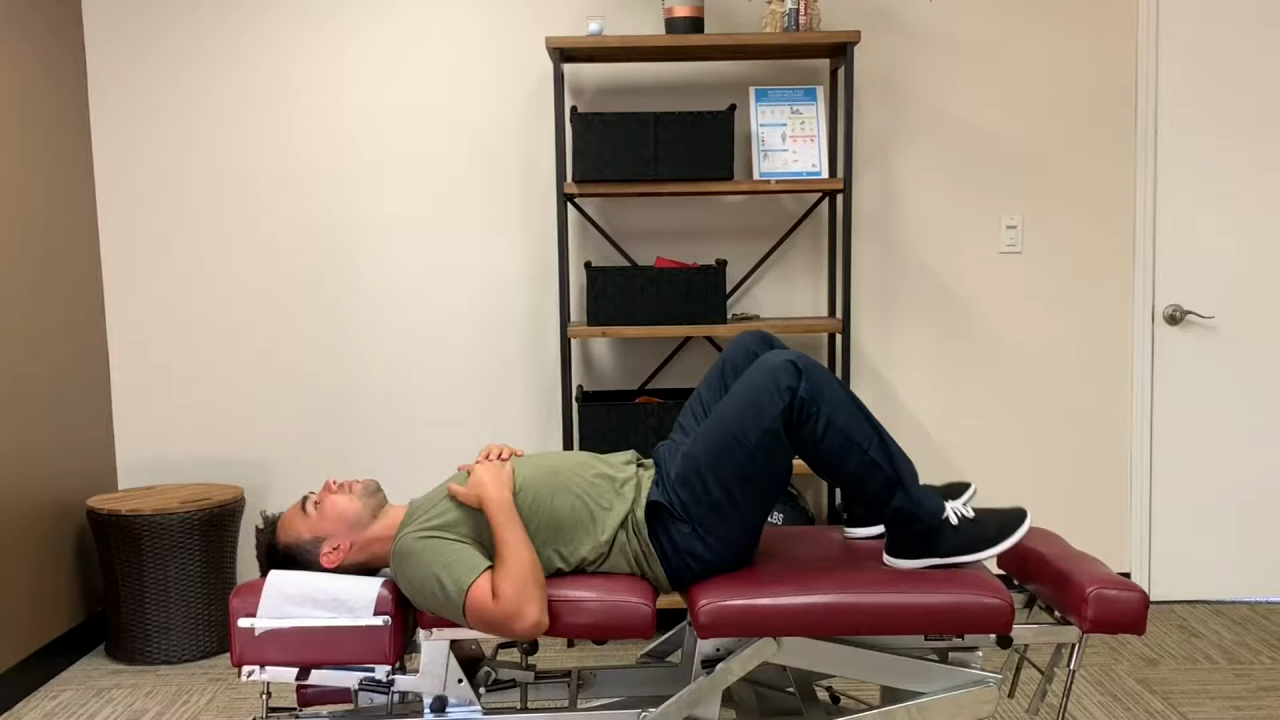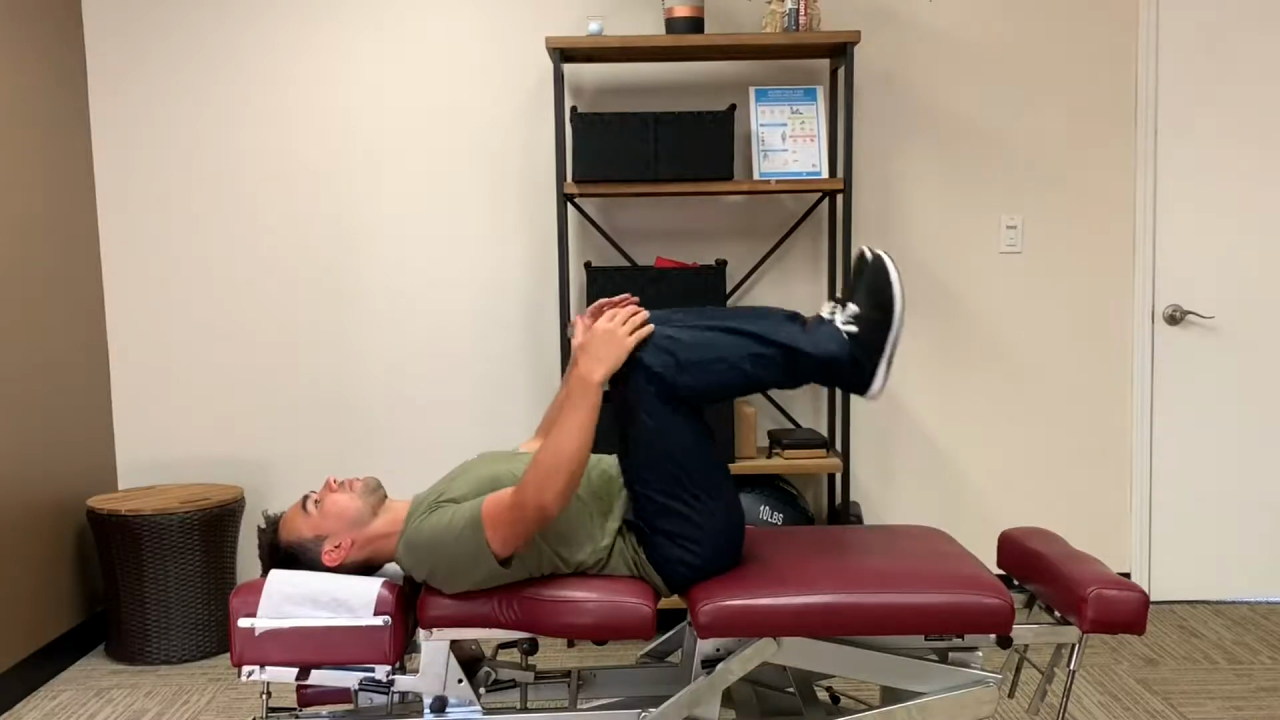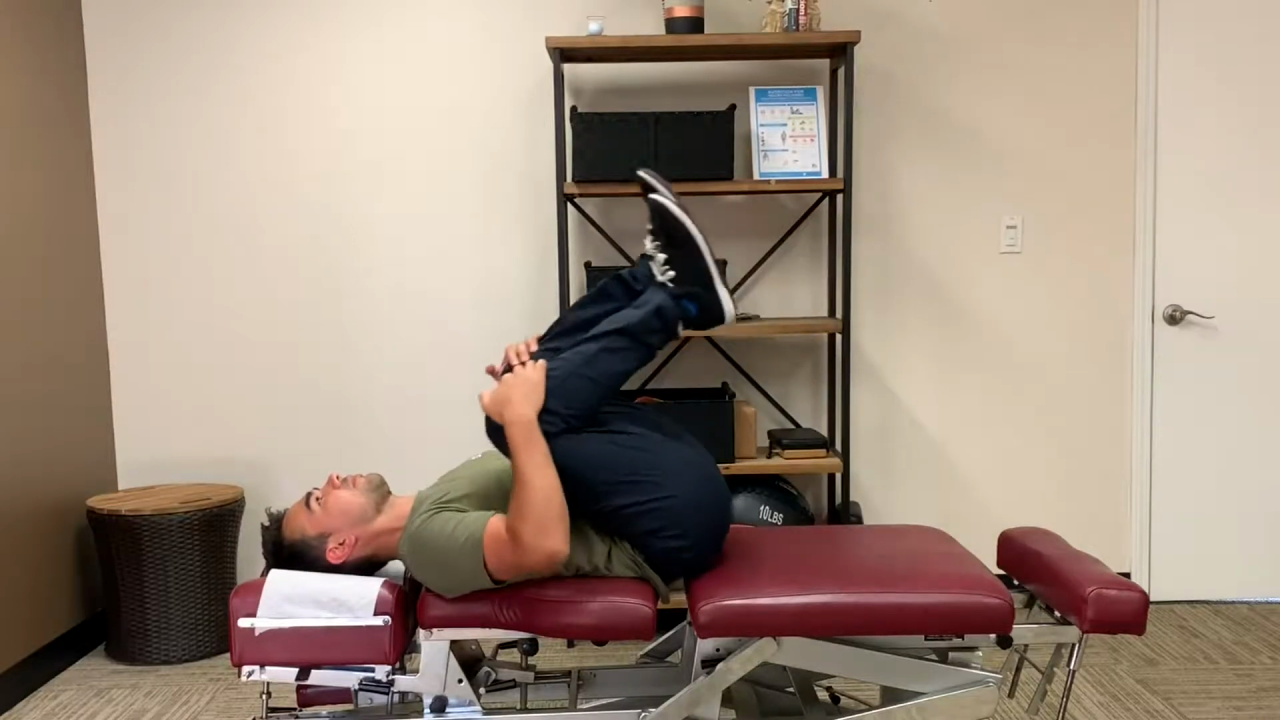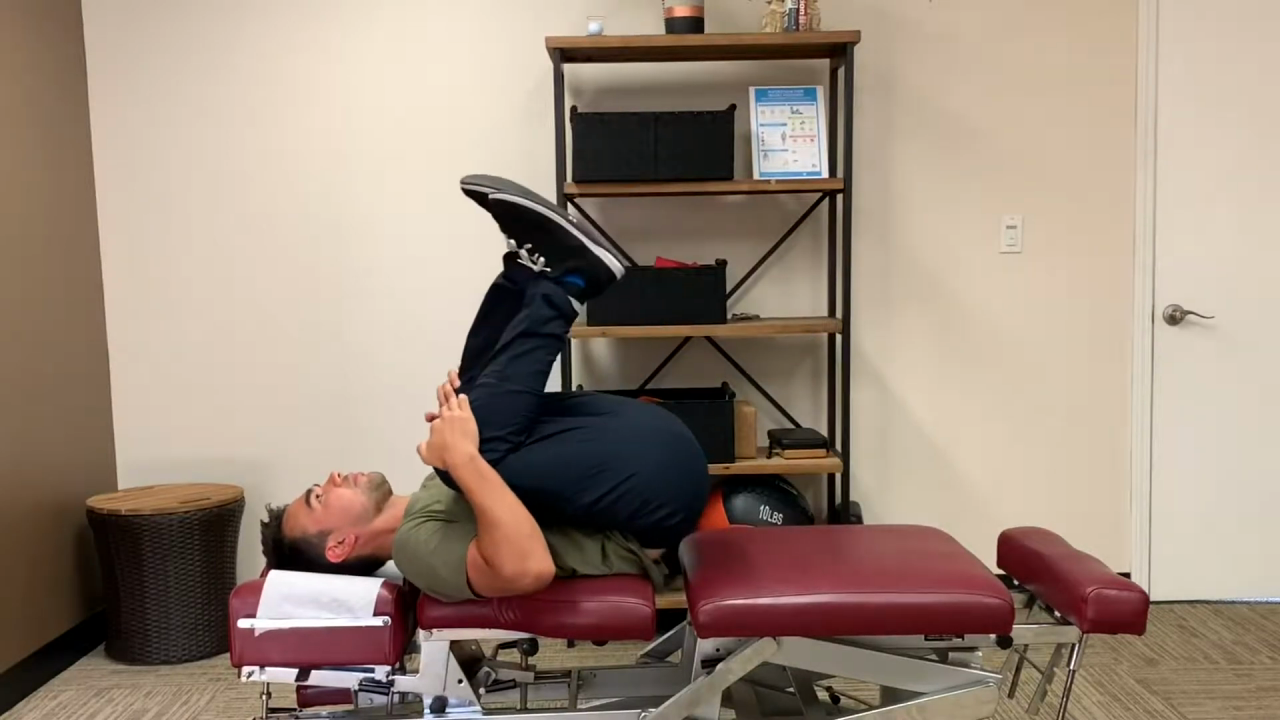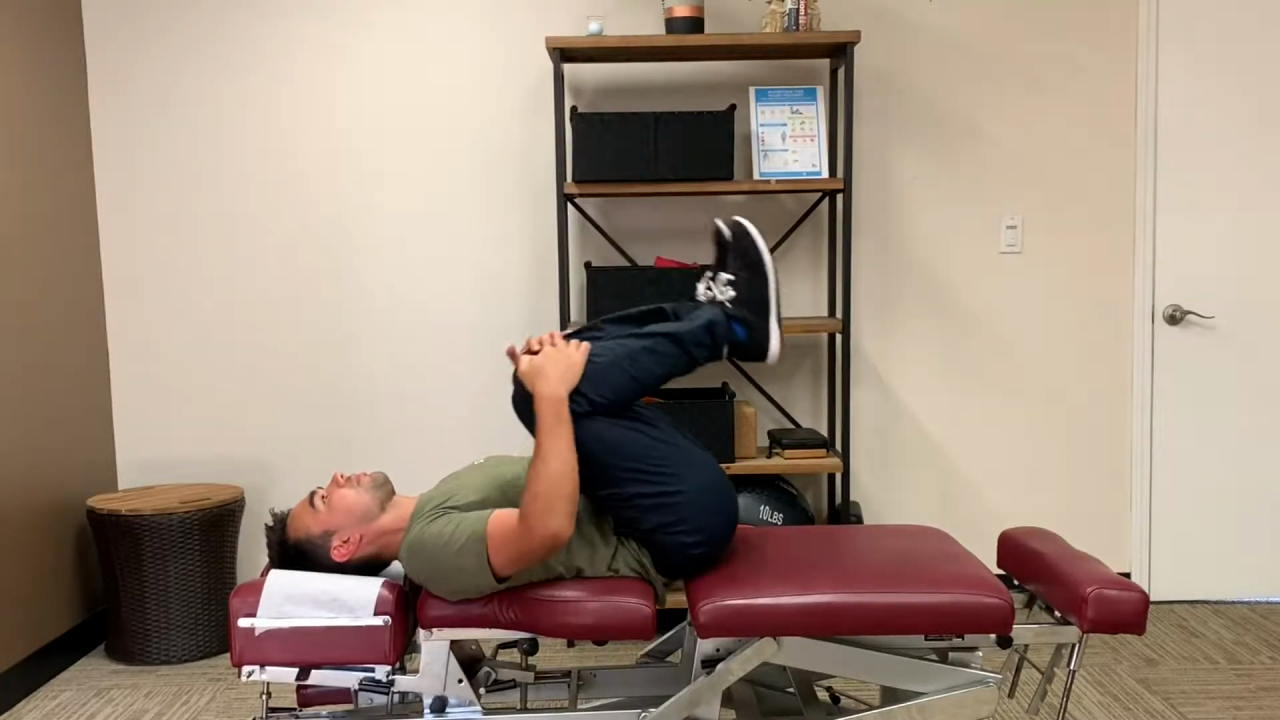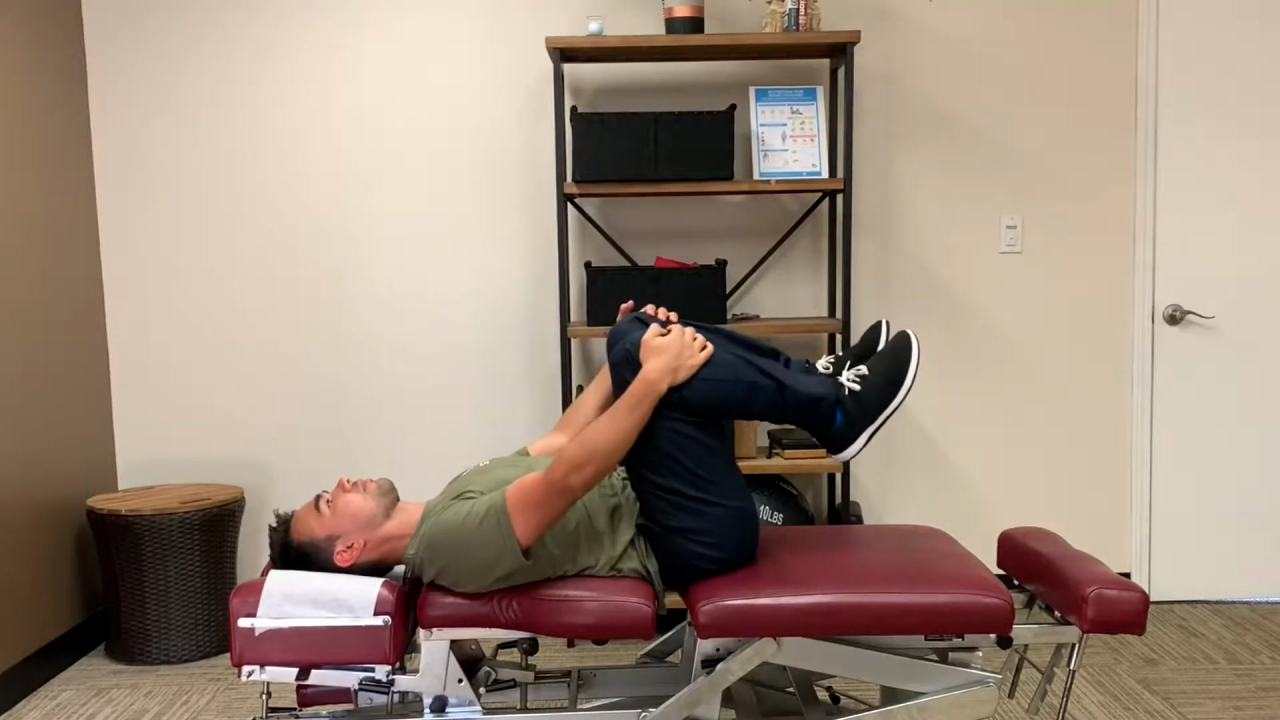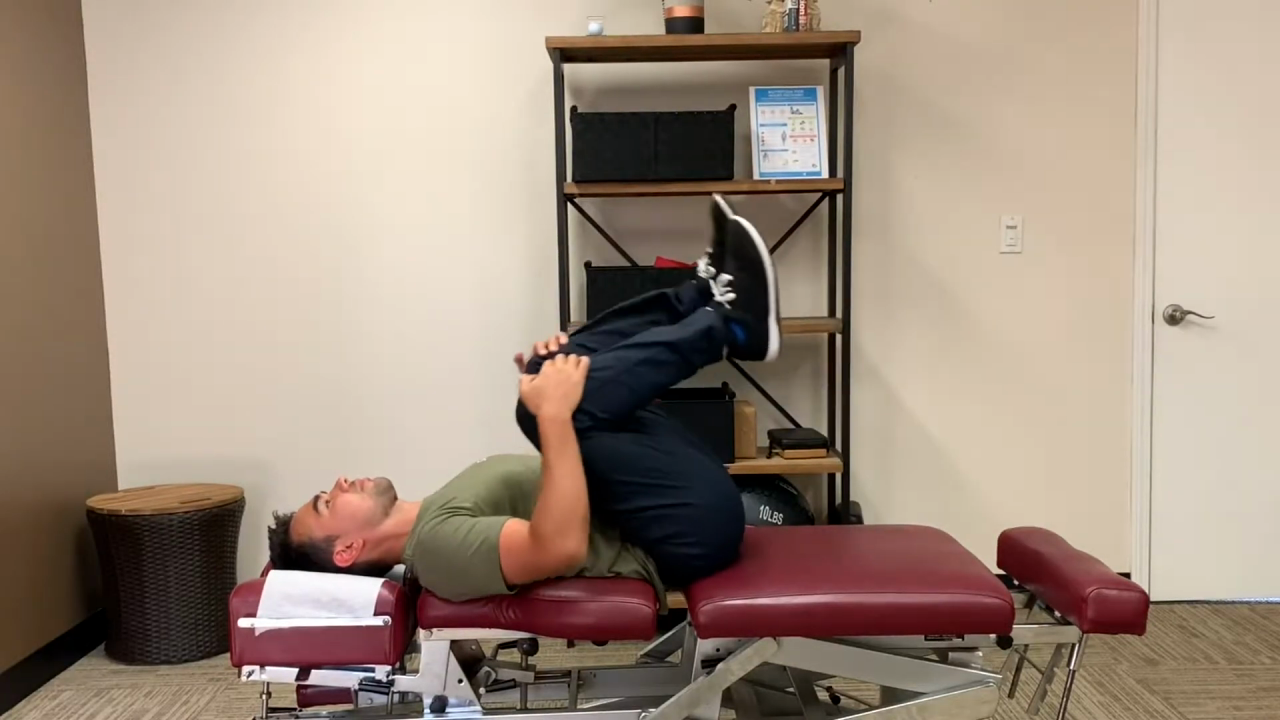
dt=0.7s
person 1, frame 1
left shoulder: (433, 511)
right shoulder: (418, 556)
right elbow: (524, 614)
left wrist: (495, 472)
right wrist: (498, 499)
left hip: (652, 484)
right hip: (675, 534)
left knee: (754, 349)
right knee: (784, 377)
left ankle: (882, 501)
right ankle: (921, 527)
person 1, frame 2
left shoulder: (435, 505)
right shoulder: (430, 544)
left elbow: (541, 449)
right elbow: (543, 500)
left wrist: (584, 359)
right wrist: (590, 373)
left hip: (627, 493)
right hip: (679, 543)
left knee: (644, 338)
right knee: (651, 359)
left ankle: (824, 337)
right ankle: (842, 352)
person 1, frame 3
left shoulder: (435, 509)
right shoulder: (430, 542)
right elbow: (545, 544)
left wrist: (522, 382)
right wrist: (517, 417)
left hip: (673, 485)
right hip: (679, 516)
left knee: (542, 379)
left ankle: (669, 282)
right ankle: (676, 297)
person 1, frame 4
left shoulder: (428, 511)
right shoulder: (421, 547)
right elbow: (528, 567)
left wrist: (465, 423)
right wrist: (462, 458)
left ankle: (548, 276)
right ankle: (557, 285)
person 1, frame 5
left shoulder: (435, 511)
right shoulder: (432, 547)
left elbow: (548, 471)
right elbow: (550, 527)
left wrist: (551, 382)
right wrist: (552, 394)
right hip: (685, 522)
left knee: (562, 361)
right knee: (543, 390)
left ankle: (720, 314)
right ankle: (729, 321)
person 1, frame 6
left shoulder: (454, 506)
right shoulder: (450, 542)
left elbow: (559, 441)
right elbow: (570, 477)
left wrist: (632, 355)
right wrist: (655, 375)
left hip: (639, 504)
right hip: (694, 538)
left knee: (640, 340)
right knee: (650, 359)
left ankle: (821, 386)
right ankle: (833, 409)
person 1, frame 7
left shoulder: (445, 514)
right shoulder: (438, 547)
left elbow: (557, 471)
right elbow: (564, 545)
left wrist: (553, 385)
right wrist: (552, 415)
left hip: (688, 497)
right hip: (696, 526)
left knee: (564, 371)
right knee: (564, 399)
left ankle: (708, 300)
right ankle: (728, 322)
